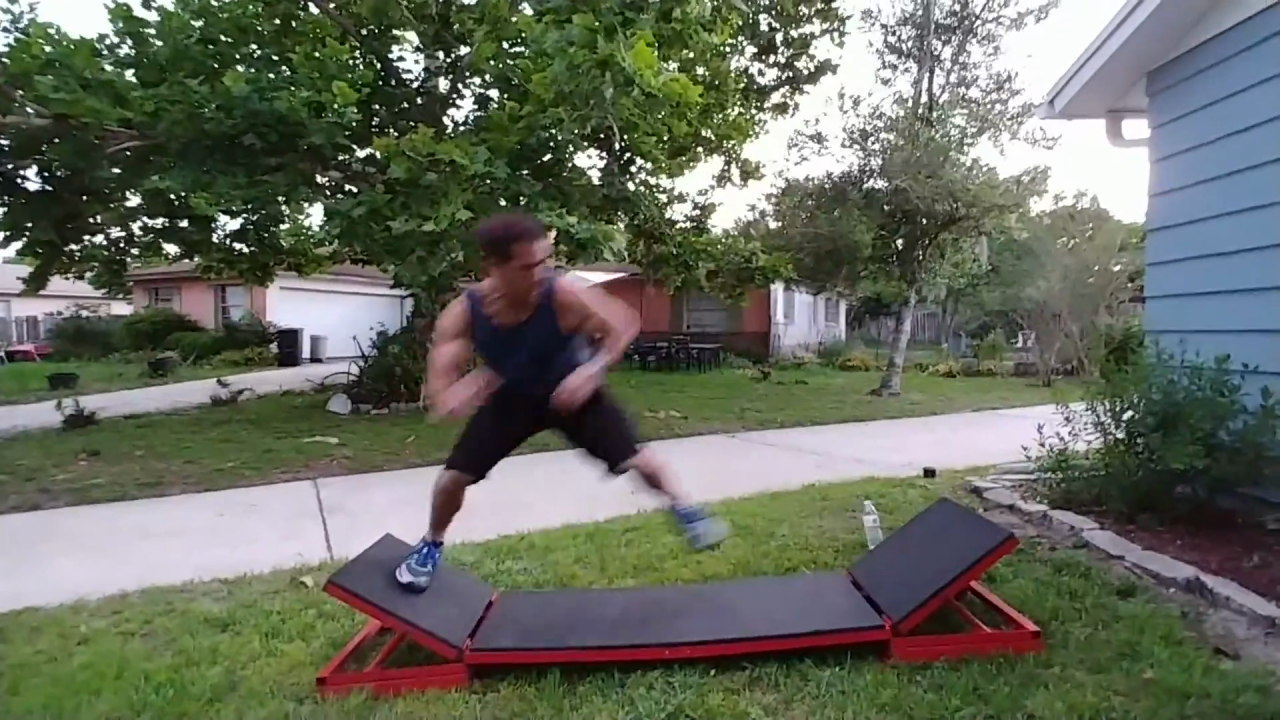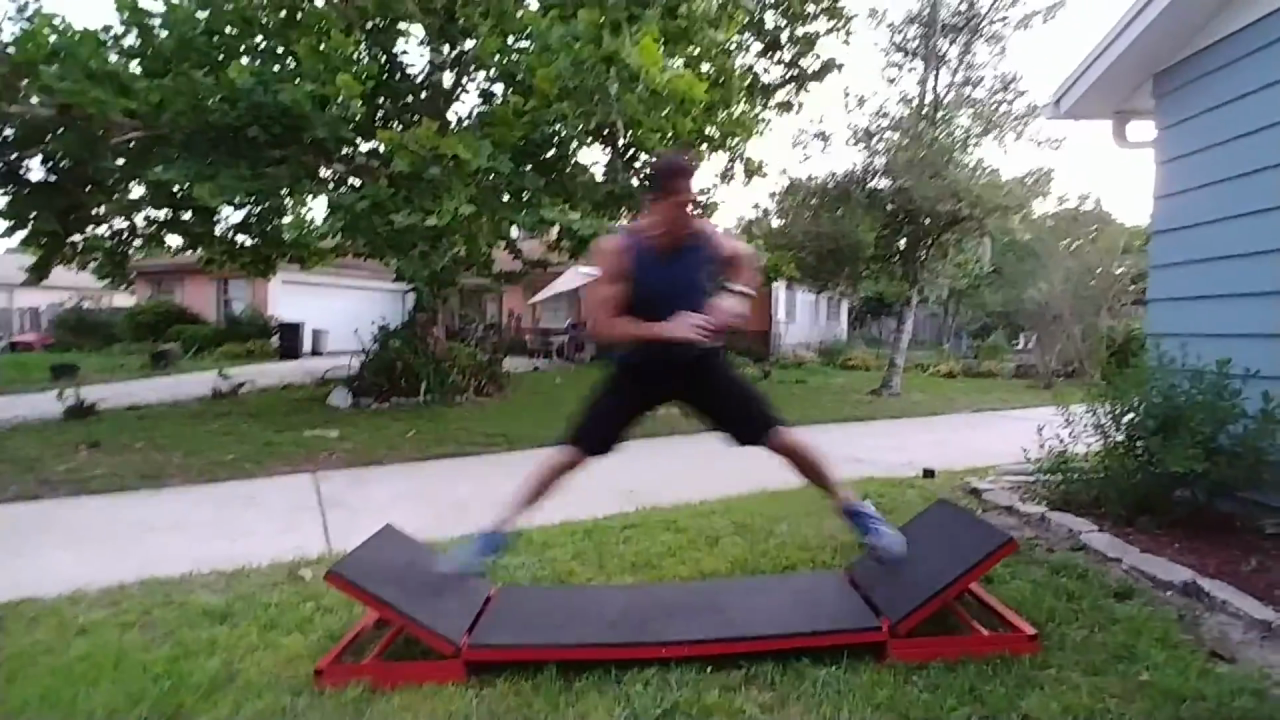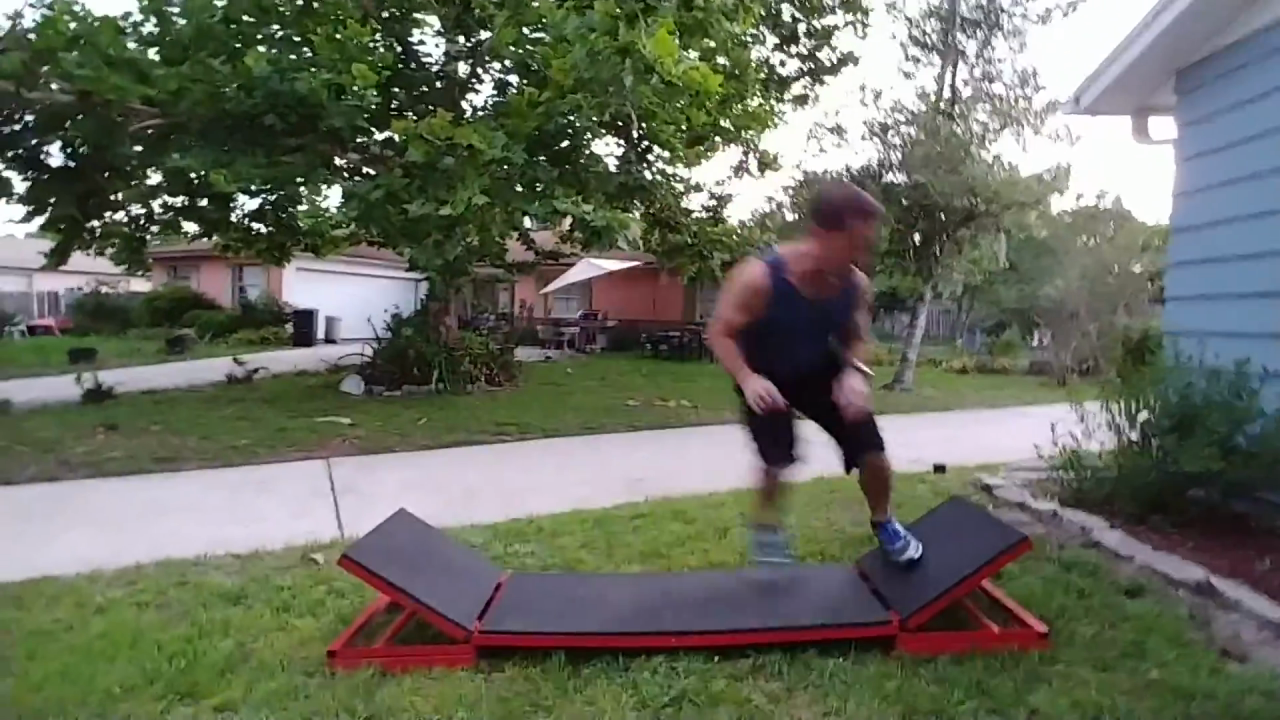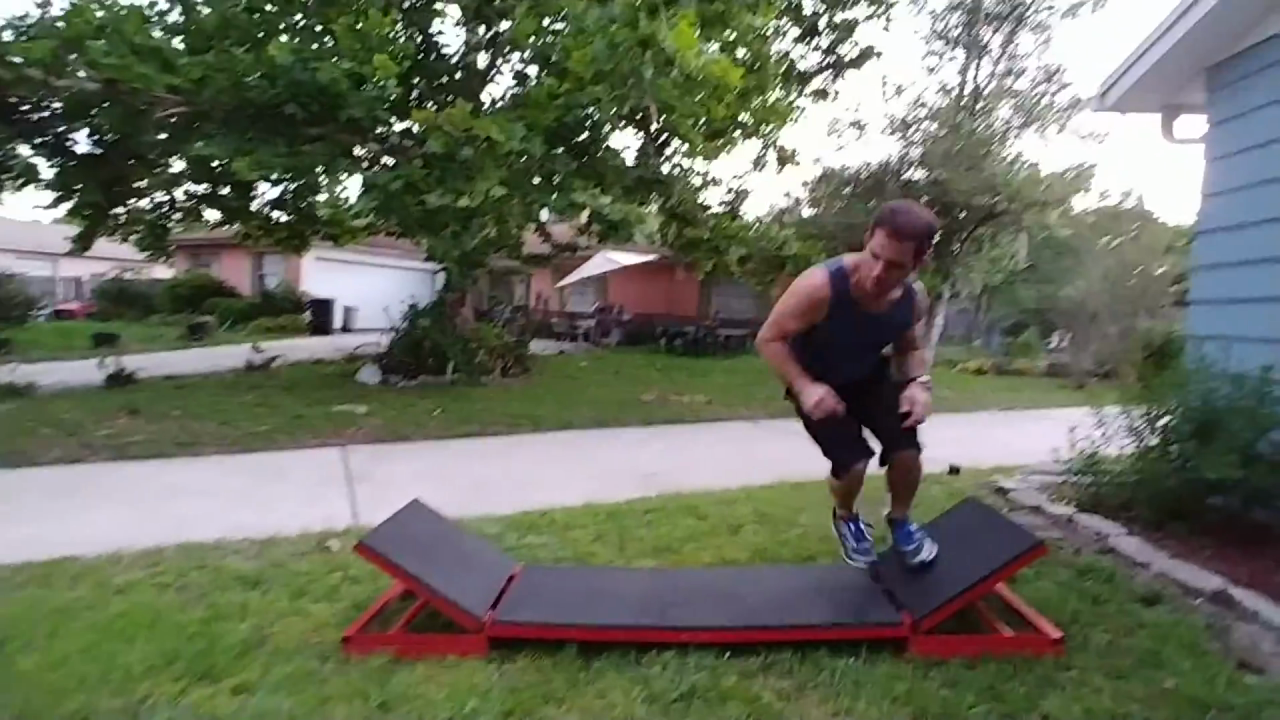
dt=0.2s
person 1, frame 1
left shoulder: (562, 293)
right shoulder: (463, 313)
left elbow: (623, 325)
right elbow: (437, 382)
left wrist: (592, 372)
right wrist: (453, 396)
left hip: (571, 391)
right hip: (513, 398)
left knee: (635, 459)
right knee: (456, 474)
left ankle: (681, 509)
right ankle: (432, 545)
person 1, frame 2
left shoulder: (706, 237)
right shoulder: (617, 249)
left elbow: (748, 259)
right elbow: (600, 325)
left wrist: (738, 296)
right wrist: (665, 329)
left hip: (697, 361)
right hip: (641, 366)
left knee: (776, 436)
right knee: (575, 450)
left ankle: (850, 507)
right ankle: (502, 529)
person 1, frame 3
left shoulder: (855, 285)
right shoulder: (759, 276)
left elbow: (854, 337)
right elbow: (719, 333)
left wrist: (853, 373)
right wrist: (748, 379)
left hip: (820, 373)
right hip: (766, 378)
left knee: (871, 453)
right knee: (777, 462)
left ankle: (883, 523)
right ankle: (767, 527)
person 1, frame 4
left shoulder: (913, 299)
right shoulder: (821, 285)
left elbow: (909, 347)
right elbow: (769, 338)
left wrist: (916, 383)
right wrist: (803, 386)
left hip: (868, 378)
right hip: (815, 383)
left knee: (907, 451)
right knee: (853, 463)
left ankle: (899, 521)
right ankle: (845, 517)
